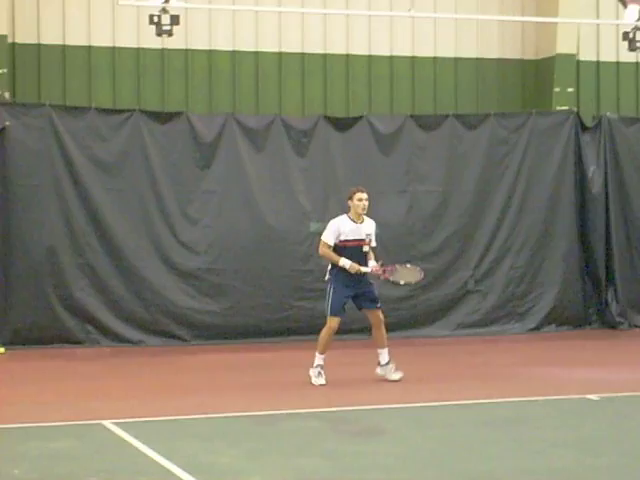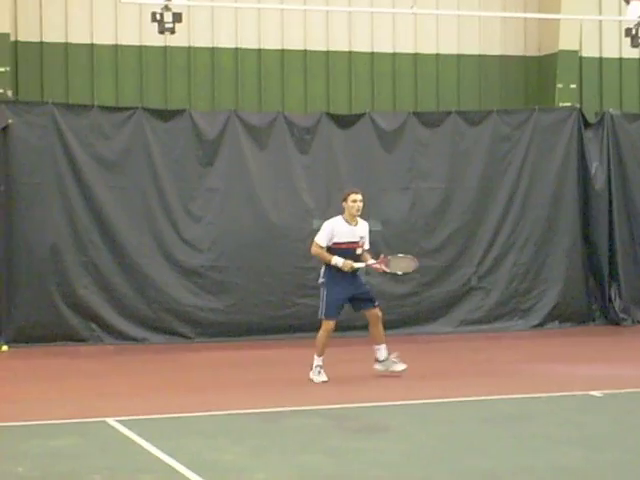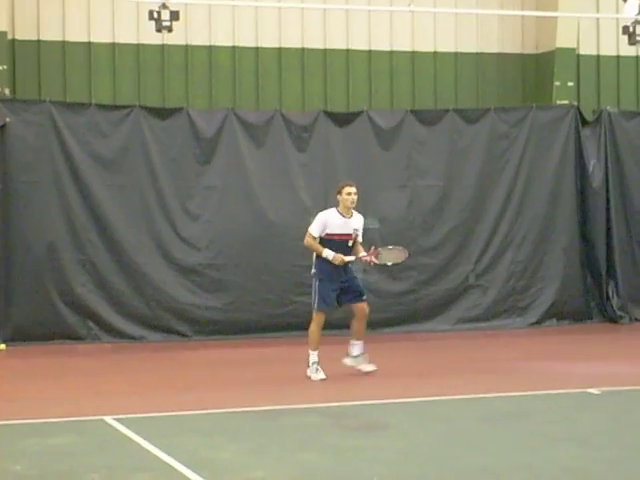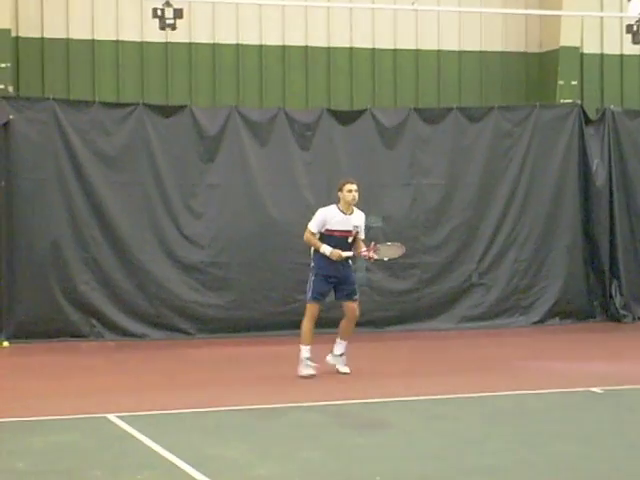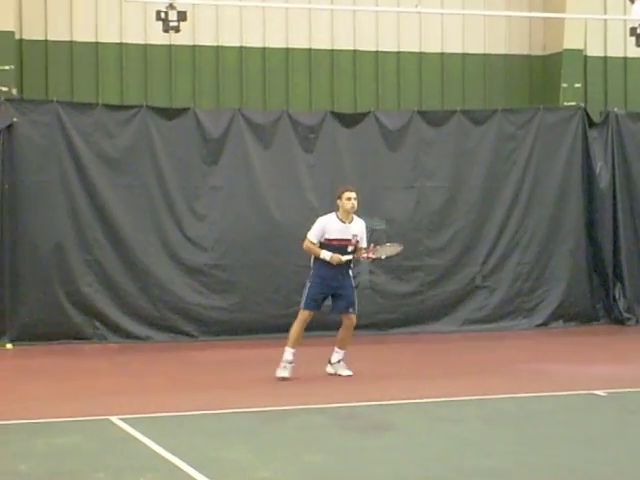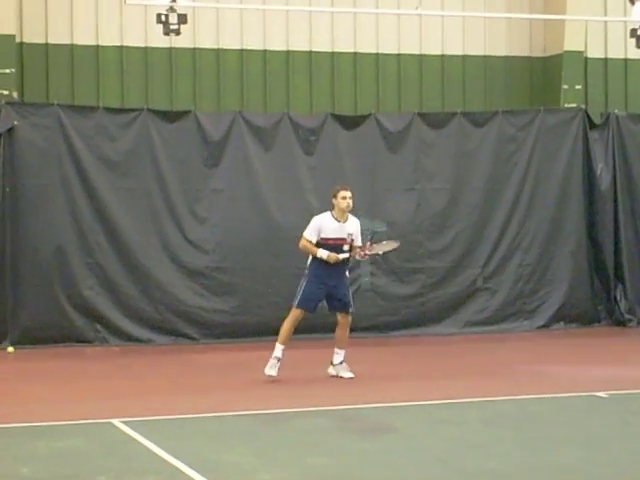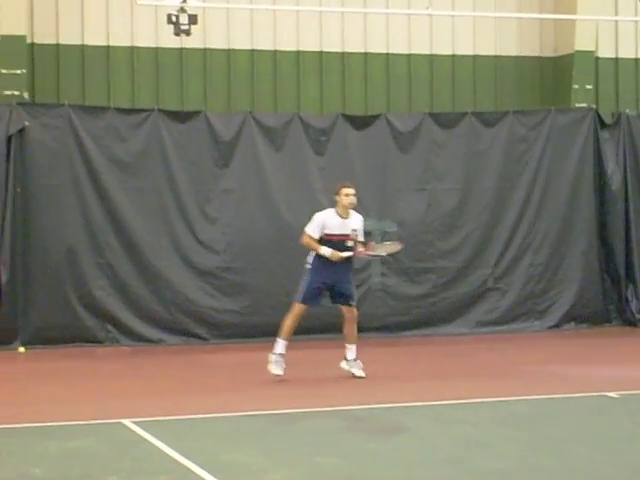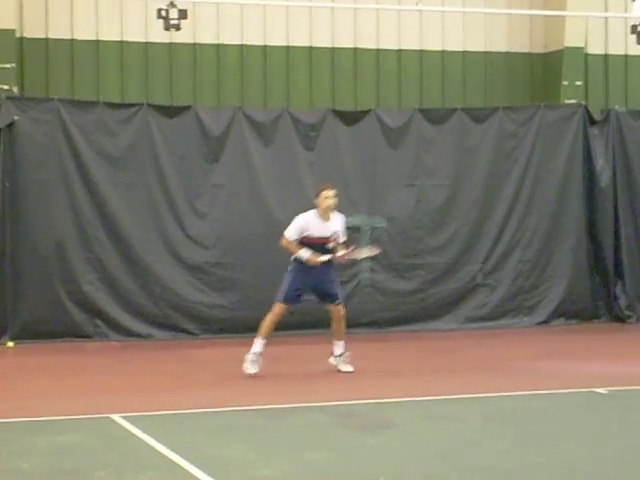
dt=0.1s
person 1, frame 1
left shoulder: (370, 224)
right shoulder: (337, 224)
right elbow: (322, 249)
left wrist: (373, 265)
right wrist: (344, 263)
left hip: (361, 279)
right hip: (338, 280)
left knee: (378, 319)
right knee: (333, 324)
left ankle: (384, 364)
right ankle: (317, 367)
person 1, frame 2
left shoulder: (364, 226)
right shoulder: (331, 225)
right elbow: (315, 250)
left wrist: (373, 263)
right wrist: (338, 262)
left hip: (354, 280)
right hip: (333, 281)
left knee: (376, 316)
right knee: (328, 326)
left ankle: (383, 360)
right ankle: (317, 367)
person 1, frame 3
left shoulder: (359, 219)
right shoulder: (325, 216)
right elbow: (308, 240)
left wrist: (365, 256)
right wrist: (329, 255)
left hip: (346, 273)
right hip: (324, 273)
left knee: (362, 311)
right knee: (318, 319)
left ankle: (356, 356)
right ankle: (313, 365)
person 1, frame 4
left shoulder: (360, 216)
right shoulder: (325, 213)
right elbow: (308, 236)
left wrist: (364, 252)
right wrist: (327, 250)
left hip: (344, 268)
right hip: (322, 268)
left knee: (352, 313)
right knee: (311, 312)
left ankle: (337, 355)
right ankle: (305, 359)
person 1, frame 5
left shoulder: (360, 224)
right shoulder: (324, 221)
left elbow: (360, 251)
right elbow: (307, 245)
left wrist: (365, 256)
right wrist: (327, 256)
left hip: (344, 278)
right hip: (320, 276)
left knee: (350, 321)
right knee: (303, 317)
left ankle: (335, 362)
right ankle: (287, 361)
person 1, frame 6
left shoulder: (355, 223)
right shoulder: (320, 220)
left elbow: (355, 250)
right elbow: (303, 244)
left wrist: (361, 253)
right wrist: (325, 254)
left hip: (339, 277)
right hip: (316, 275)
left knee: (345, 320)
right knee: (295, 315)
left ankle: (338, 364)
right ankle: (276, 358)
person 1, frame 7
left shoulder: (358, 219)
right shoulder: (323, 217)
left elbow: (357, 245)
right elbow: (305, 239)
left wrist: (361, 251)
right wrist: (327, 252)
left hip: (342, 271)
right hip: (318, 269)
left knee: (351, 314)
right knee: (297, 310)
left ankle: (351, 360)
right ankle: (278, 354)
person 1, frame 8
left shoulder: (339, 220)
right shoulder: (304, 219)
right elbow: (285, 242)
left wrist: (341, 253)
right wrist: (305, 255)
left hip: (324, 272)
right hip: (300, 271)
left knee: (339, 313)
right knee: (278, 310)
left ankle: (339, 356)
right ankle: (255, 354)
